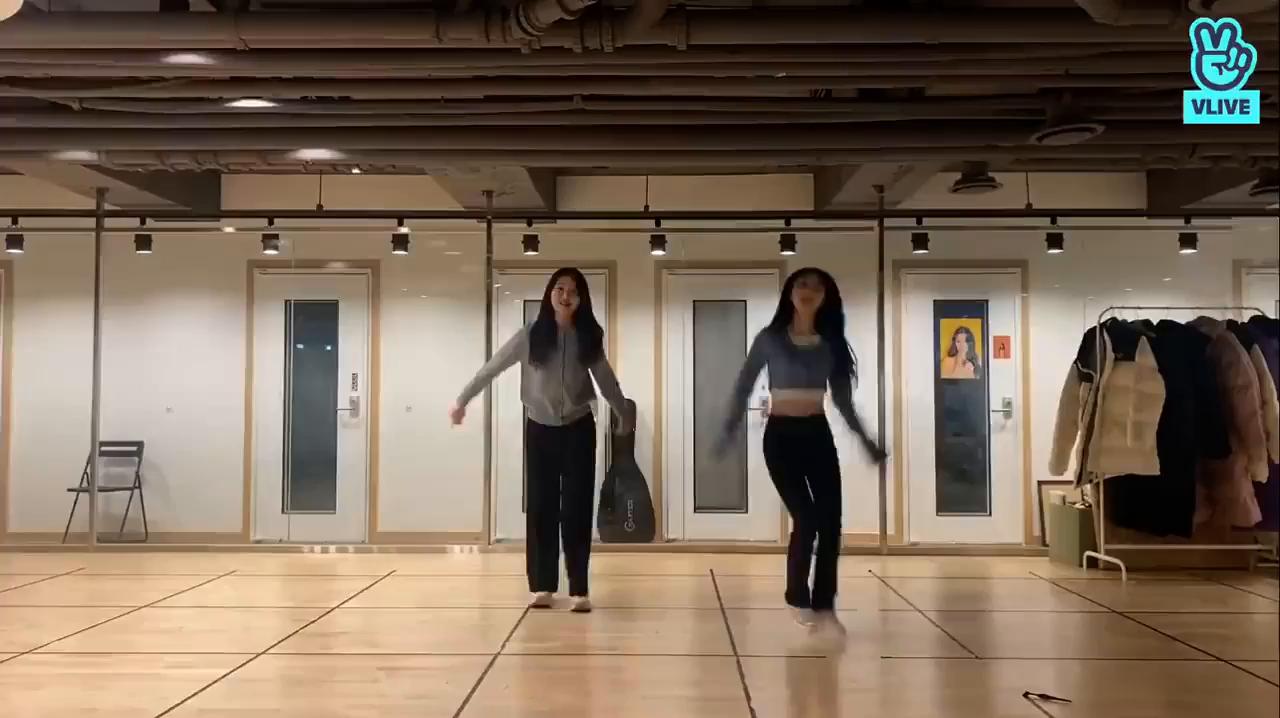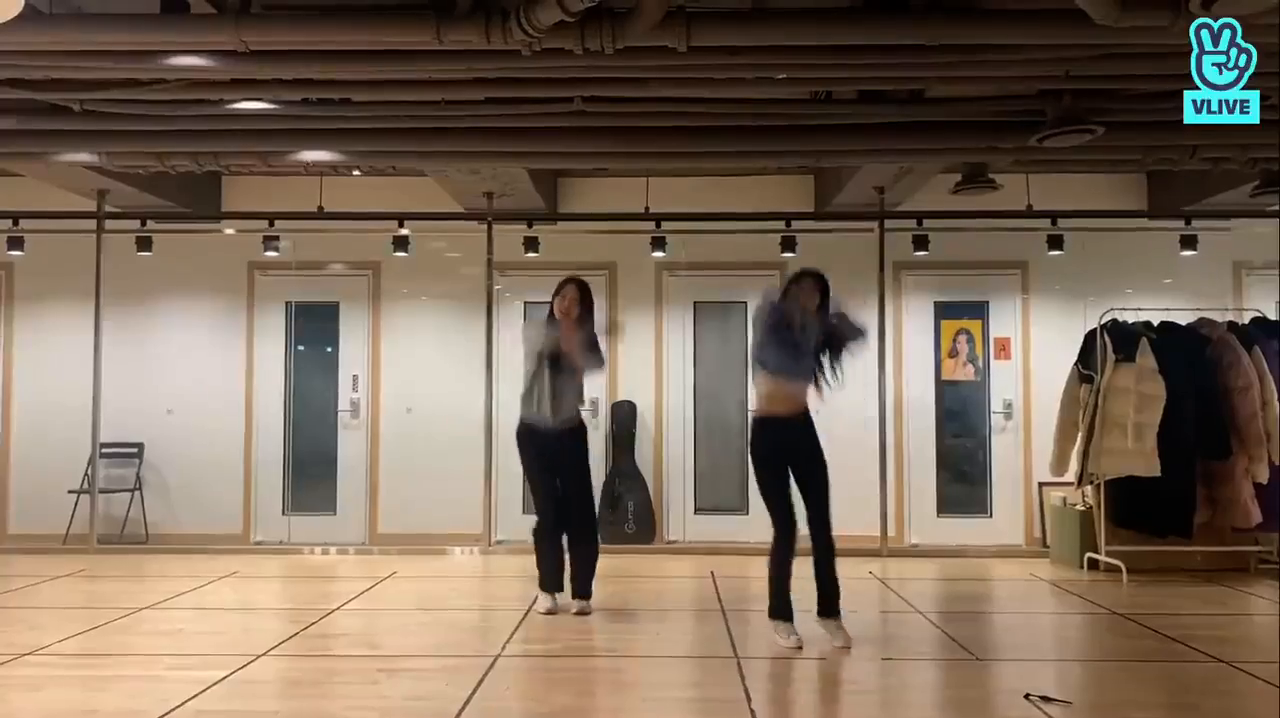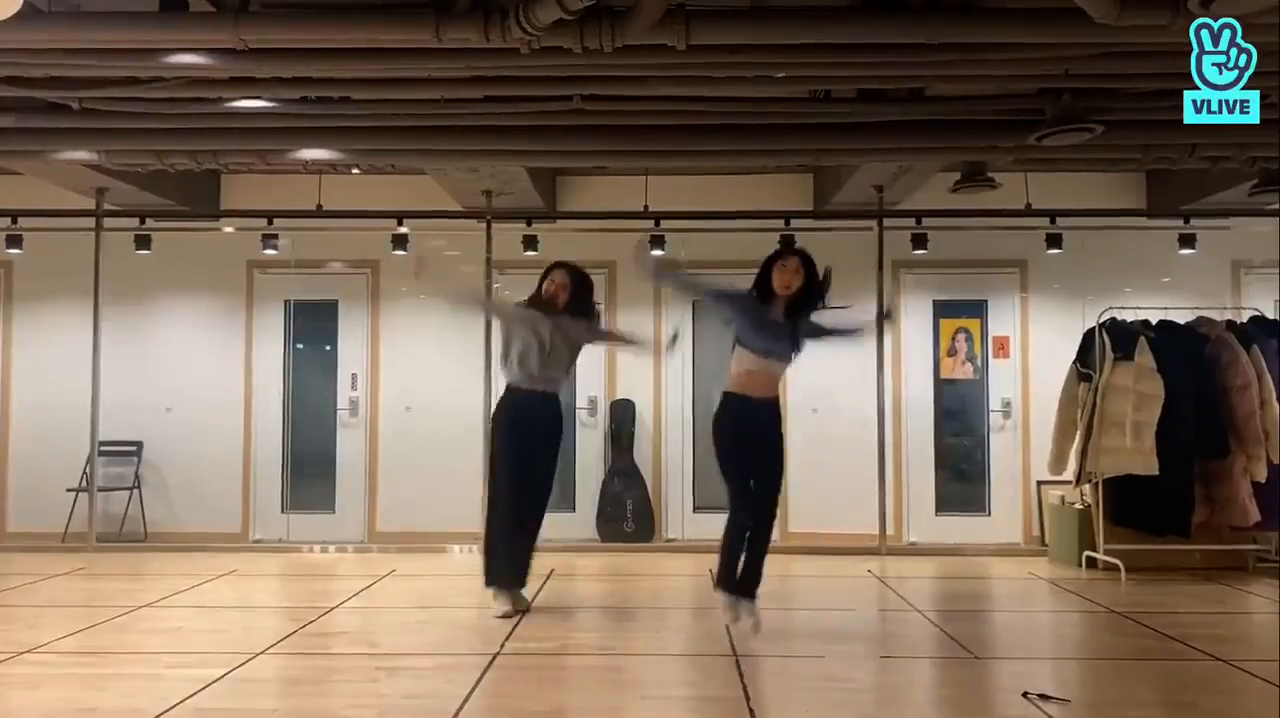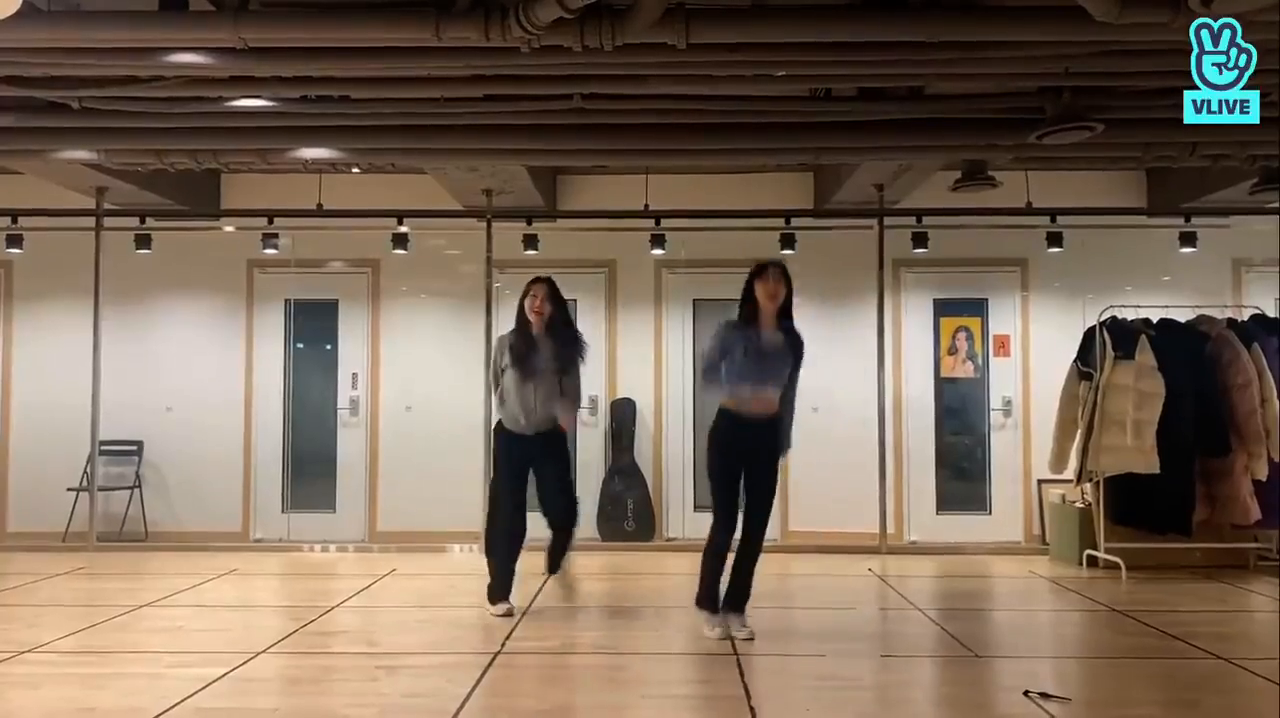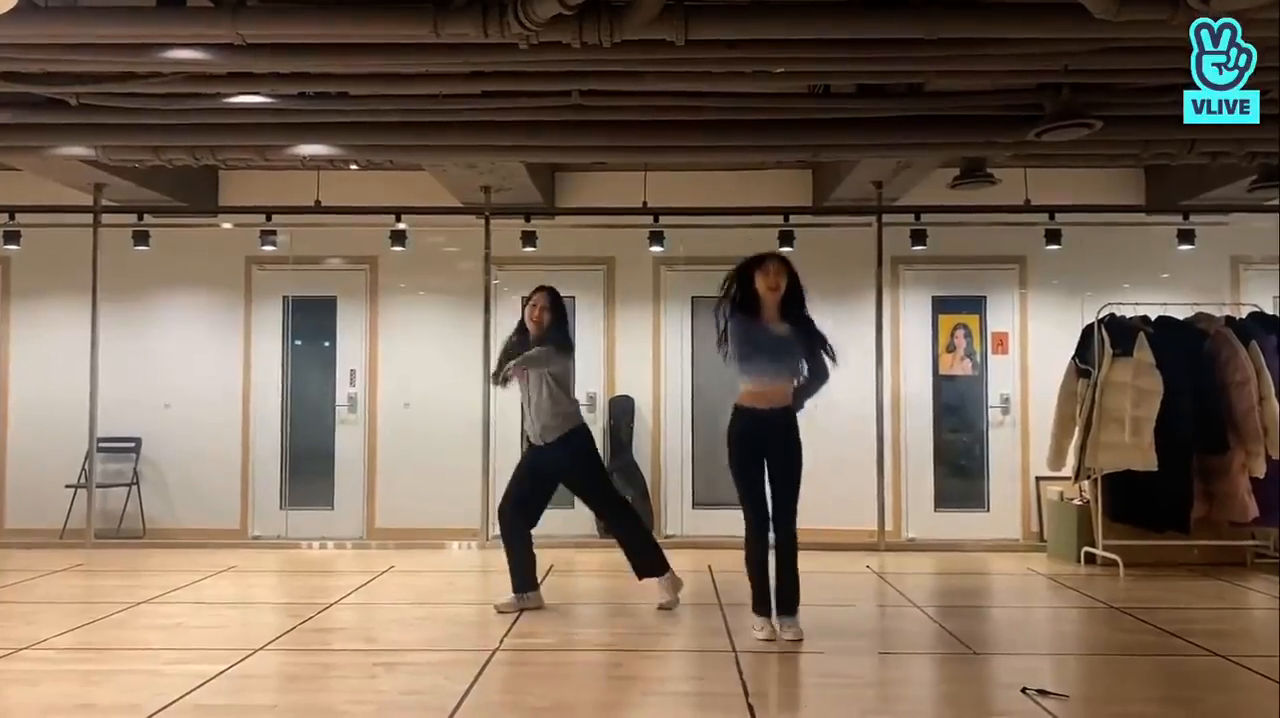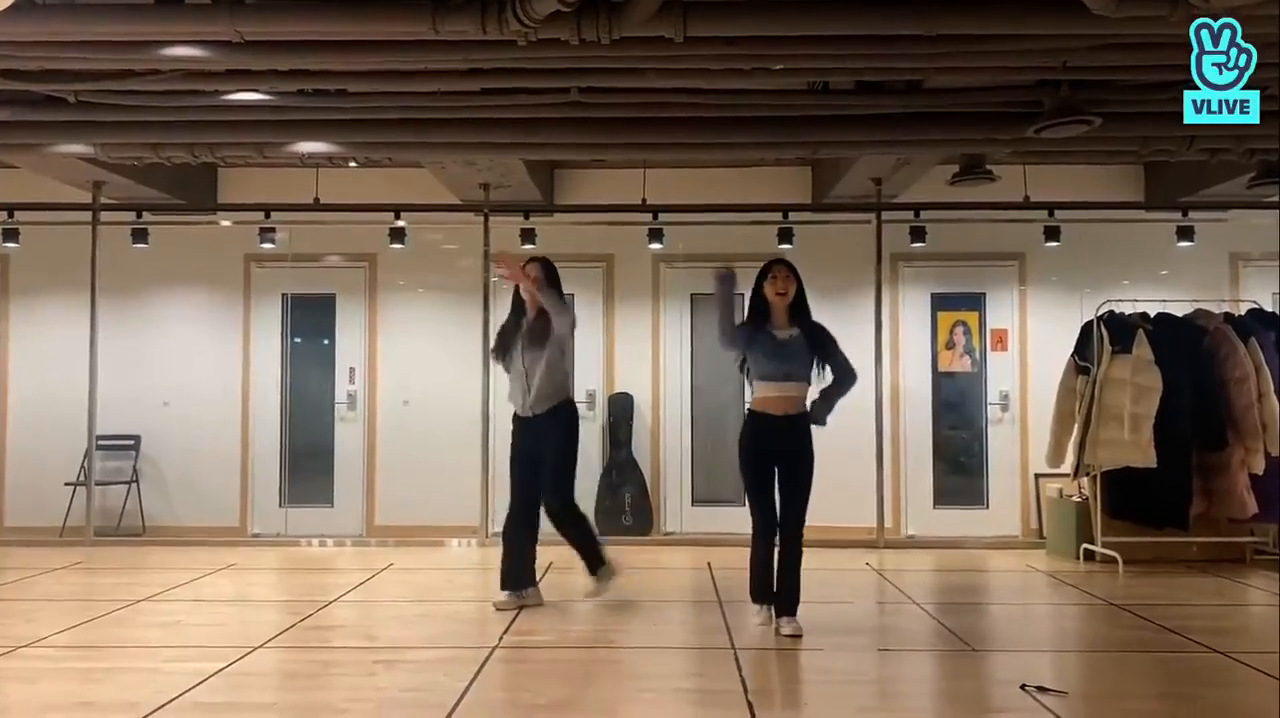
dt=0.3s
person 1, frame 1
left shoulder: (831, 345)
right shoulder: (769, 339)
left elbow: (842, 397)
right elbow: (744, 386)
left wrist: (864, 438)
right wrist: (729, 429)
left hip: (817, 434)
right hip: (780, 436)
left knee: (831, 521)
right knee: (807, 519)
left ankle: (824, 604)
right ankle: (799, 600)
person 1, frame 2
left shoulder: (818, 339)
right shoulder: (770, 327)
left elbow: (854, 334)
right elbow: (771, 310)
left wrist: (834, 323)
left hip: (803, 434)
right hip: (768, 439)
left knee: (822, 526)
right knee: (785, 528)
left ankle: (830, 613)
right ankle: (780, 617)
person 1, frame 3
left shoulder: (798, 321)
right shoulder: (746, 306)
left elbow: (820, 329)
right elbow: (699, 290)
left wrist: (865, 327)
right wrist: (659, 270)
left hip: (768, 421)
right hip: (734, 415)
left knee: (766, 512)
right knee: (744, 507)
left ankle: (744, 594)
right ankle: (727, 585)
person 1, frame 4
left shoulder: (790, 342)
right shoulder: (731, 331)
right elbow: (707, 374)
left wrist: (784, 435)
right wrist: (729, 391)
left hip: (762, 443)
right hip: (727, 434)
left knee: (756, 529)
right knee: (724, 523)
left ankle: (735, 610)
right ankle: (710, 608)
person 1, frame 5
left shoulder: (800, 328)
right shoulder: (740, 326)
left elbow: (819, 373)
right elbow: (744, 363)
left wrist: (797, 394)
right wrist: (782, 368)
left hip: (784, 427)
right hip: (748, 427)
left knee: (785, 523)
right knee: (757, 521)
left ankle: (787, 612)
right ankle: (762, 613)
person 1, frame 6
left shoulder: (812, 333)
right shoulder: (750, 333)
left elbow: (846, 375)
right elbow: (727, 339)
left wrist: (823, 405)
right wrist: (725, 296)
left hip: (797, 433)
right hip: (758, 431)
left knee: (793, 526)
right knee: (765, 524)
left ankle: (787, 610)
right ankle: (763, 601)
person 2, frame 1
left shoulder: (588, 339)
right shoulder: (528, 337)
left elbow: (605, 376)
right elbow: (493, 368)
left wrist: (622, 411)
right wrist: (463, 399)
left hip: (577, 430)
right hip: (538, 429)
left knee: (577, 509)
right knee: (539, 508)
left ankle: (579, 589)
right ankle: (542, 585)
person 2, frame 2
left shoulder: (583, 343)
right shoulder: (536, 333)
left elbow: (593, 363)
right elbow: (549, 336)
left wrist: (577, 344)
right wrist: (567, 334)
left hip: (570, 435)
right hip: (534, 434)
left knee: (582, 517)
right knee: (549, 514)
left ankle: (581, 593)
right ankle: (548, 589)
person 2, frame 3
left shoulder: (578, 325)
right shoulder: (521, 315)
left elbow: (610, 335)
right elbow: (488, 305)
left hip: (548, 414)
right hip: (515, 408)
left knee: (535, 500)
right knee: (505, 493)
left ankle: (513, 584)
right ankle: (501, 587)
person 2, frame 4
left shoulder: (564, 348)
right shoulder: (507, 344)
left elbow: (571, 396)
right elbow: (497, 390)
left wrist: (567, 413)
right wrist: (507, 419)
left hip: (550, 438)
right hip: (511, 437)
left knee: (562, 510)
right knee: (506, 515)
left ankle: (556, 565)
right ankle: (499, 594)
person 2, frame 5
left shoulder: (556, 348)
right shoulder: (517, 348)
left elbow: (538, 360)
left wrist: (521, 365)
left hip: (572, 444)
right hip: (538, 449)
left knee: (612, 509)
right knee: (511, 512)
left ankle: (664, 575)
right ankle: (526, 591)
person 2, frame 6
left shoulder: (555, 323)
right shoulder: (512, 329)
left elbow: (566, 320)
left wrist: (530, 284)
left hip: (557, 418)
right hip: (524, 422)
left knee: (558, 501)
right knee: (522, 504)
left ankle: (599, 566)
right ankle: (522, 586)
